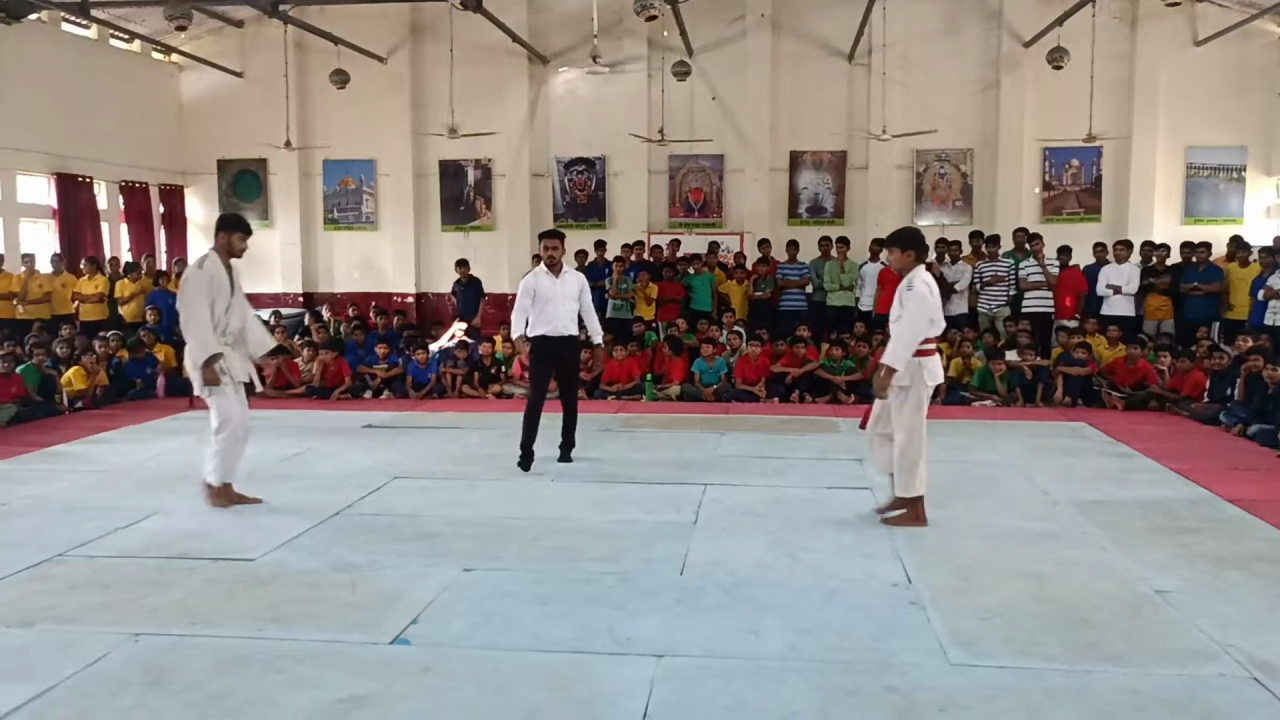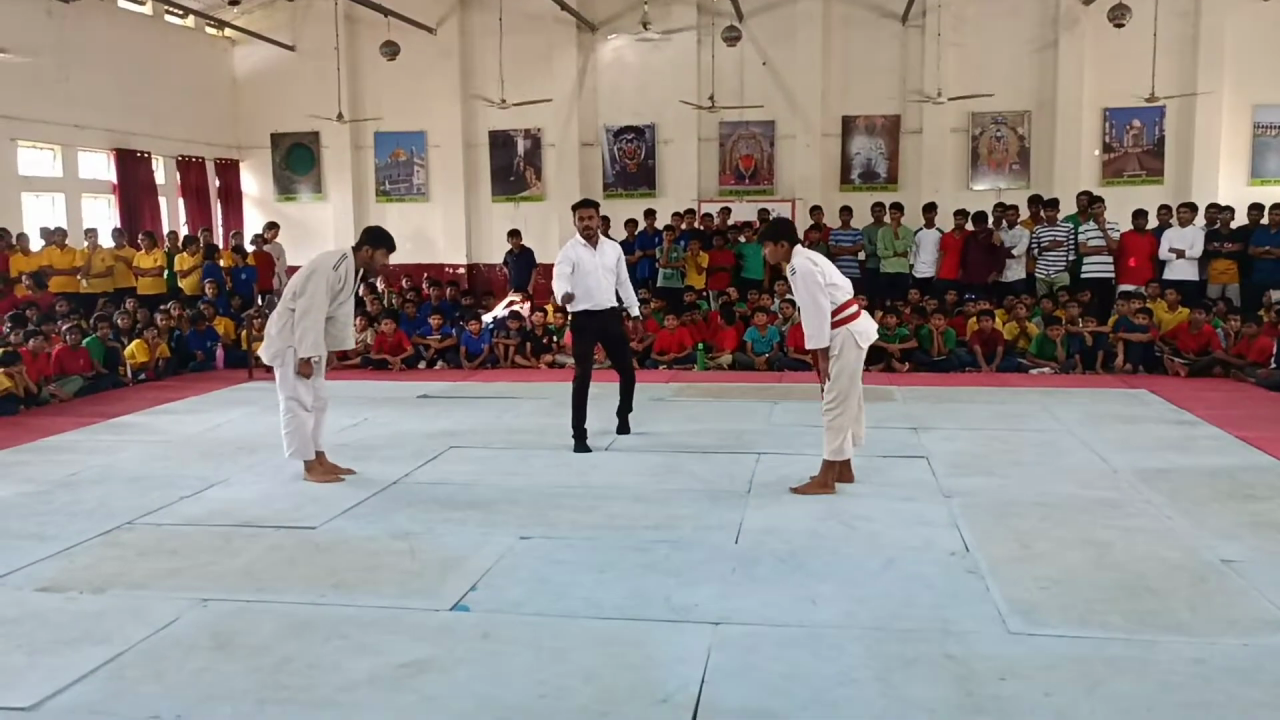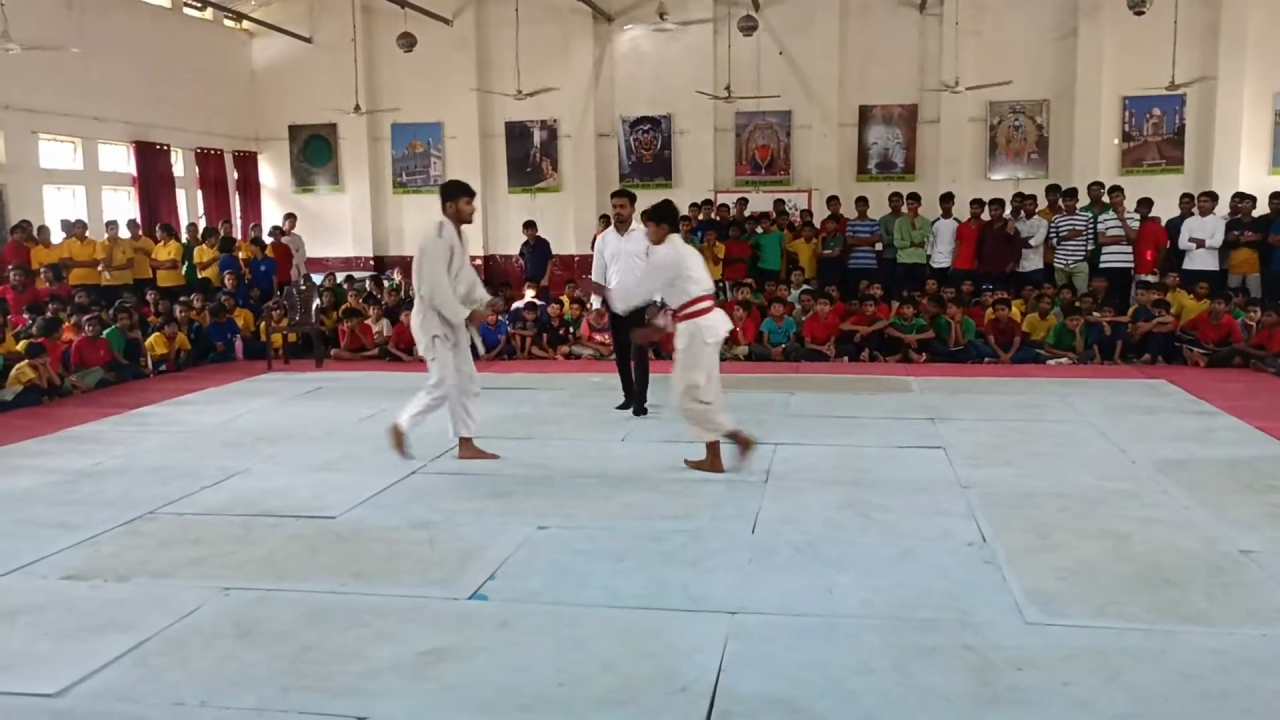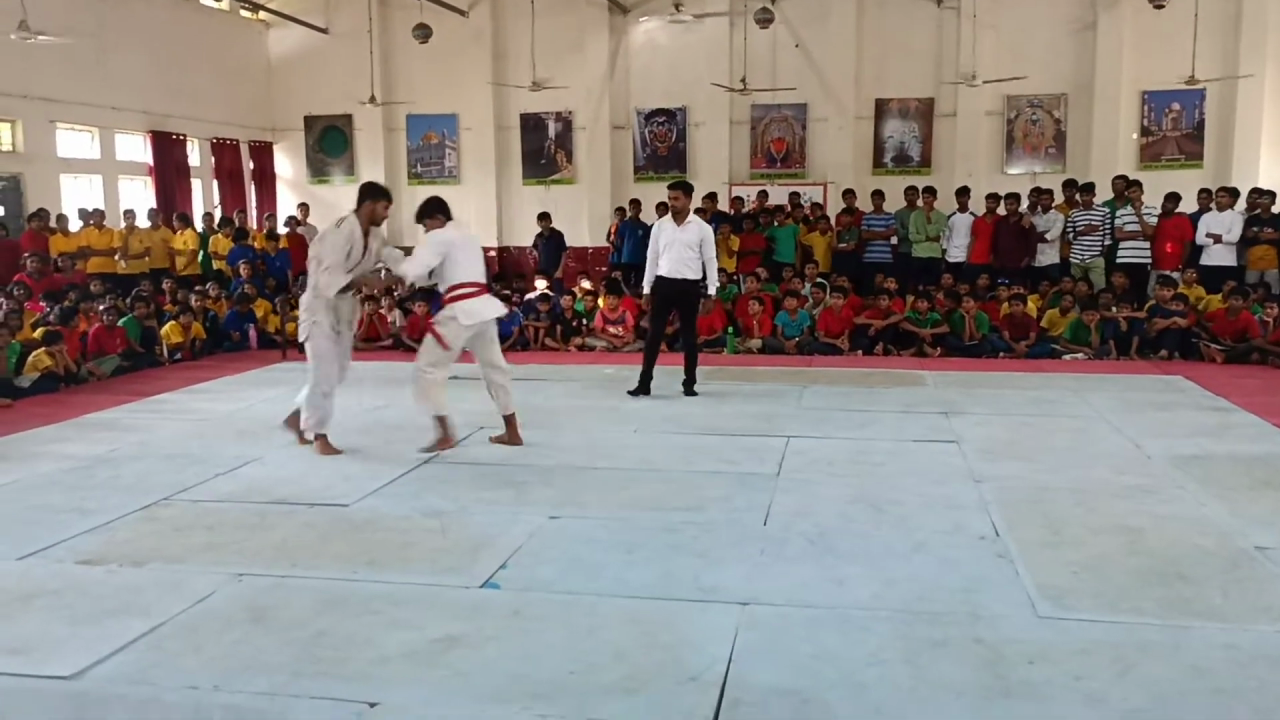
dt=1s
person 1, frame 1
left shoulder: (915, 284)
right shoulder: (916, 281)
left elbow: (908, 334)
left wrist: (886, 371)
right wrist: (887, 369)
left hip: (913, 367)
right hip: (911, 367)
left knee: (906, 437)
right knee: (882, 429)
left ankle: (915, 510)
right ankle: (904, 494)
person 1, frame 2
left shoulder: (800, 266)
right shoulder: (805, 259)
left elbow: (816, 312)
left wrist: (820, 355)
right wrist: (821, 351)
left hip: (846, 333)
right hip: (849, 328)
left knee: (836, 403)
right knee: (845, 400)
left ankle: (826, 478)
right ankle: (843, 468)
person 1, frame 3
left shoulder: (665, 254)
right shoulder: (685, 251)
left elbow: (639, 288)
left wrist: (610, 294)
right wrist: (670, 326)
left hip: (698, 327)
right hip: (710, 321)
left knee: (688, 396)
right knee: (703, 390)
left ankle: (739, 438)
right ankle: (714, 457)
person 1, frame 4
left shoulder: (438, 237)
right shoulder: (469, 240)
left elbow: (417, 266)
left hip: (460, 311)
right hip: (484, 306)
left knee: (428, 370)
right knee: (495, 369)
left ankle: (445, 433)
right ankle: (512, 432)
person 2, frame 1
left shoulder: (231, 272)
right shoulder: (201, 271)
left elbow: (244, 316)
right elbow: (194, 321)
left wrist: (261, 351)
right wrist: (207, 363)
left hip: (230, 355)
right hip: (209, 357)
left knee: (234, 424)
right knee: (232, 423)
left ankle: (223, 488)
right ankle: (217, 487)
person 2, frame 2
left shoulder: (353, 269)
right shoulder: (330, 267)
left elbow: (341, 312)
right elbow: (310, 313)
left wrist: (332, 348)
right wrist: (306, 357)
left hip: (312, 335)
right hip: (290, 332)
left knee: (317, 399)
right knee: (298, 400)
left ankle: (320, 459)
right ankle: (310, 466)
person 2, frame 3
left shoulder: (456, 235)
right shoulder: (437, 240)
left elbow: (466, 277)
right elbow: (436, 292)
left wrist: (485, 301)
right wrist: (469, 315)
left hip: (452, 319)
right hip: (434, 320)
left knee: (466, 382)
right knee: (443, 386)
left ankle: (466, 444)
right ankle: (401, 426)
person 2, frame 4
left shoulder: (374, 235)
right shoulder: (339, 233)
left elbow: (396, 259)
right elbow: (326, 280)
right wrist: (361, 281)
left hip: (342, 307)
right hip: (319, 307)
left knee: (335, 373)
right knee: (324, 376)
left ankle: (298, 417)
right ankle: (318, 434)
person 3, frame 1
left shoulder: (578, 279)
right shoulder: (531, 280)
left elbow: (587, 311)
right elbow: (520, 310)
left wrist: (598, 342)
right wrist: (519, 333)
left hip: (569, 343)
right hip: (542, 344)
left knee: (570, 400)
right knee: (535, 398)
left ankle: (566, 448)
right ankle: (526, 453)
person 3, frame 2
left shoulder: (614, 248)
right shoulder: (569, 251)
left elbow: (623, 282)
right elbow: (559, 280)
left wrist: (635, 313)
right wrist: (563, 294)
left hip: (611, 315)
right hip: (583, 318)
left knee: (627, 370)
right knee: (582, 377)
left ankle: (623, 414)
right ankle: (579, 435)
person 3, frame 3
left shoulder: (646, 236)
right shoulder: (604, 238)
right elbow: (597, 273)
right wrist: (597, 304)
left knee: (639, 349)
right knee: (621, 349)
left ankle: (640, 400)
right ankle: (629, 395)
person 3, frame 4
left shoulder: (702, 228)
right shoulder: (660, 226)
left elbow: (710, 261)
right elbow: (652, 258)
left wrist: (711, 293)
right wrist: (646, 289)
left hip: (689, 286)
right hip: (663, 283)
left knee: (689, 335)
right knee: (654, 333)
left ankle: (689, 383)
right ankle: (644, 383)
